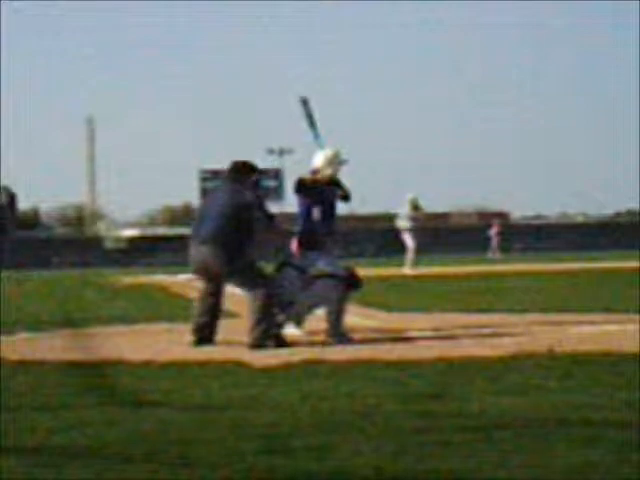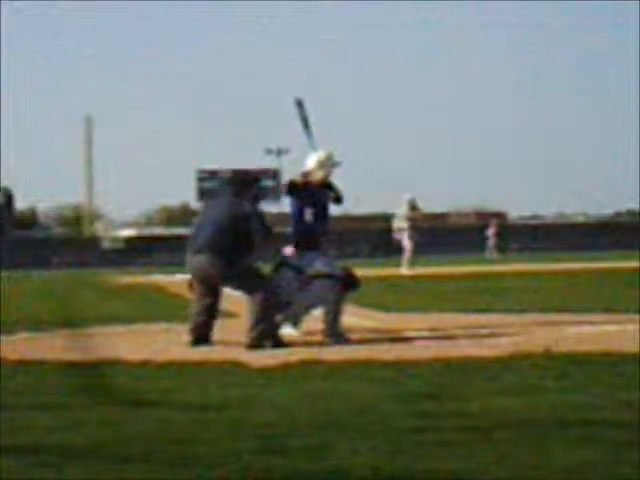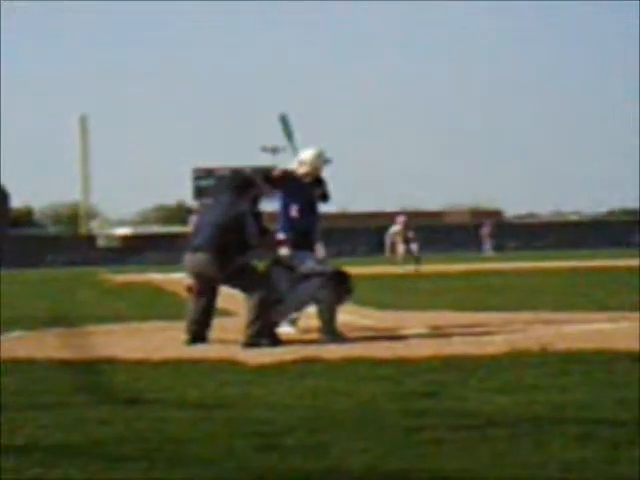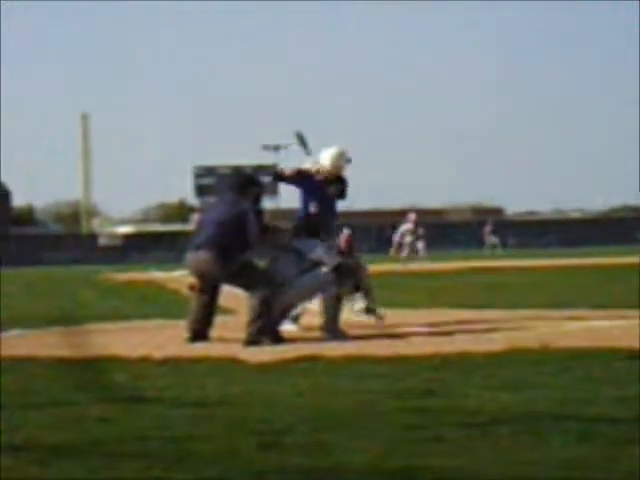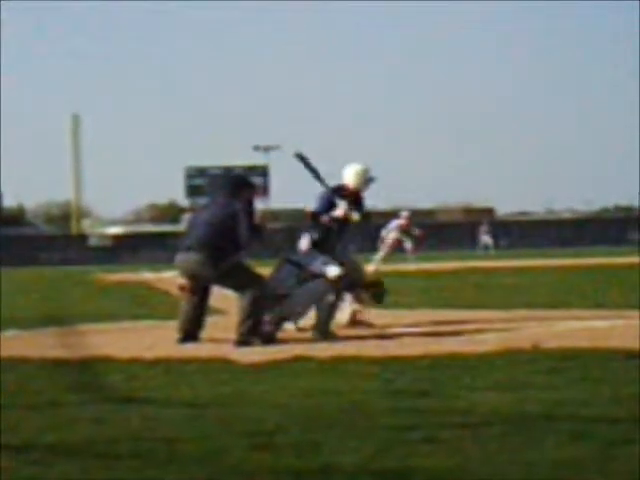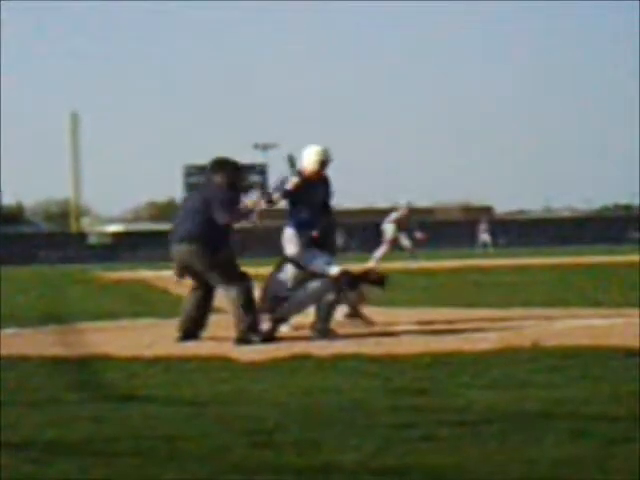
dt=0.4s
person 1, frame 1
left shoulder: (331, 184)
right shoulder: (307, 184)
left elbow: (346, 196)
right elbow: (300, 186)
left wrist: (333, 180)
right wrist: (314, 176)
left hip: (325, 241)
right ankle: (289, 321)
person 1, frame 2
left shoulder: (324, 186)
right shoulder: (300, 186)
left elbow: (338, 199)
right elbow: (289, 189)
right wrist: (305, 178)
left hip: (318, 243)
right hip: (300, 244)
left knee: (329, 281)
right knee: (298, 283)
right ankle: (285, 322)
person 1, frame 3
left shoulder: (316, 182)
right shoulder: (288, 180)
left elbow: (324, 197)
left hip: (310, 238)
right hip: (290, 239)
right ankle: (285, 320)
person 1, frame 4
left shoulder: (337, 180)
right shoulder: (306, 177)
left elbow: (341, 193)
right elbow: (279, 176)
right wrist: (302, 170)
left hip: (328, 234)
right hip: (307, 235)
person 1, frame 5
left shoulder: (356, 197)
right shoulder: (330, 194)
left elbow: (364, 218)
right elbow: (314, 218)
left wrist: (358, 216)
right wrist: (335, 215)
left hip: (333, 244)
right hip: (313, 243)
left knee: (357, 275)
person 1, frame 6
left shoulder: (323, 181)
right shoulder: (292, 181)
right elbow: (271, 200)
left wrist: (332, 231)
right wrist: (286, 189)
left hip: (318, 235)
right hip: (295, 233)
left knee: (331, 272)
right knee: (293, 274)
right ankle: (276, 318)
person 2, frame 1
left shoulder: (212, 196)
right shoulder: (247, 197)
left hip: (196, 250)
right hip: (220, 251)
left knee: (211, 287)
right knee: (259, 286)
left ankle: (202, 335)
right ankle: (261, 338)
person 2, frame 2
left shoulder: (212, 206)
right shoulder: (246, 208)
right elbow: (263, 242)
left wrist: (196, 278)
left hip: (193, 260)
right hip: (216, 260)
left knee: (207, 288)
right knee: (261, 287)
left ankle: (199, 335)
right ankle: (260, 338)
person 2, frame 3
left shoulder: (209, 206)
right shoulder: (244, 208)
right elbow: (257, 241)
left hip: (191, 259)
right hip: (213, 260)
left knee: (204, 287)
right knee: (260, 285)
left ankle: (195, 333)
right ankle: (256, 336)
person 2, frame 4
left shoulder: (214, 206)
right shoulder: (246, 206)
right elbow: (256, 238)
left hip: (193, 257)
right hip: (216, 258)
left knee: (207, 285)
right knee: (262, 284)
left ankle: (197, 331)
right ankle: (257, 334)
person 2, frame 5
left shoulder: (206, 208)
right shoulder: (239, 207)
right elbow: (246, 239)
left wrist: (190, 278)
right wrist: (258, 230)
left hip: (182, 259)
right hip: (207, 259)
left knee: (198, 286)
right knee: (254, 286)
left ankle: (187, 333)
right ankle: (248, 335)
person 2, frame 6
left shoulder: (197, 193)
right shoulder: (219, 191)
right elbow: (224, 218)
right wrist: (250, 210)
left hip: (178, 248)
right hip: (200, 248)
left knee: (203, 285)
right knee: (238, 283)
left ankle: (188, 330)
right ankle: (247, 333)
